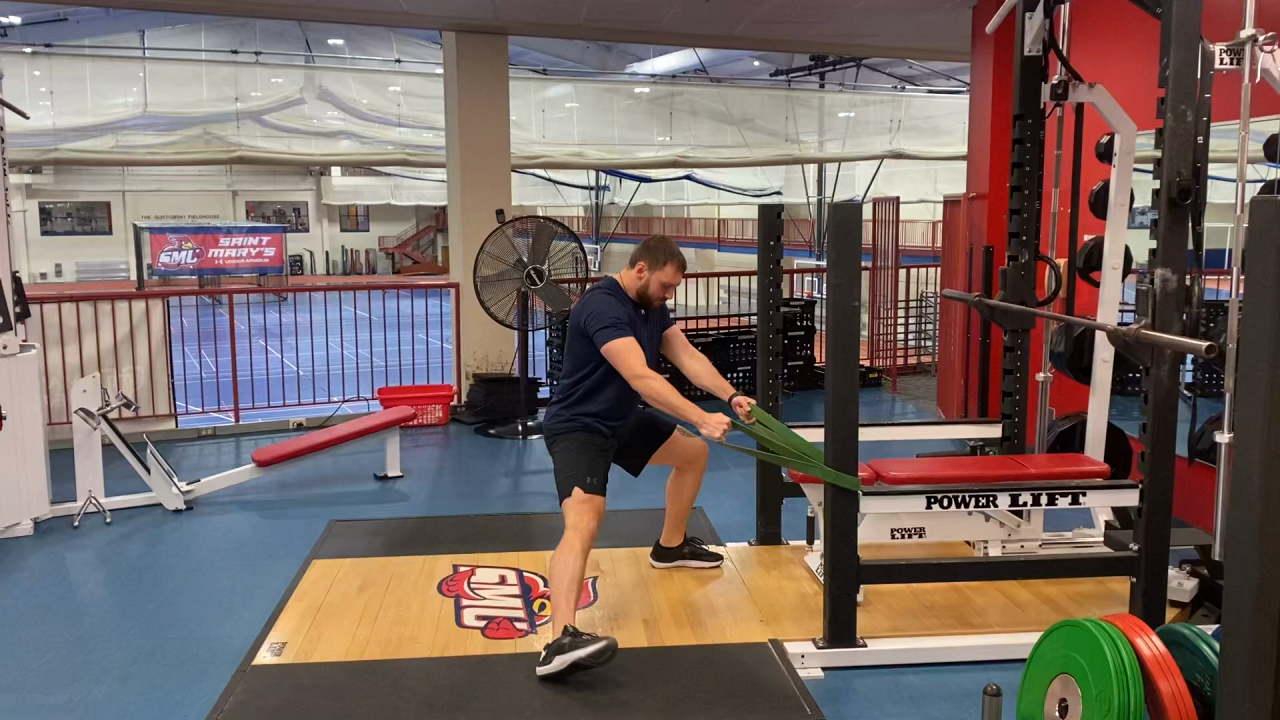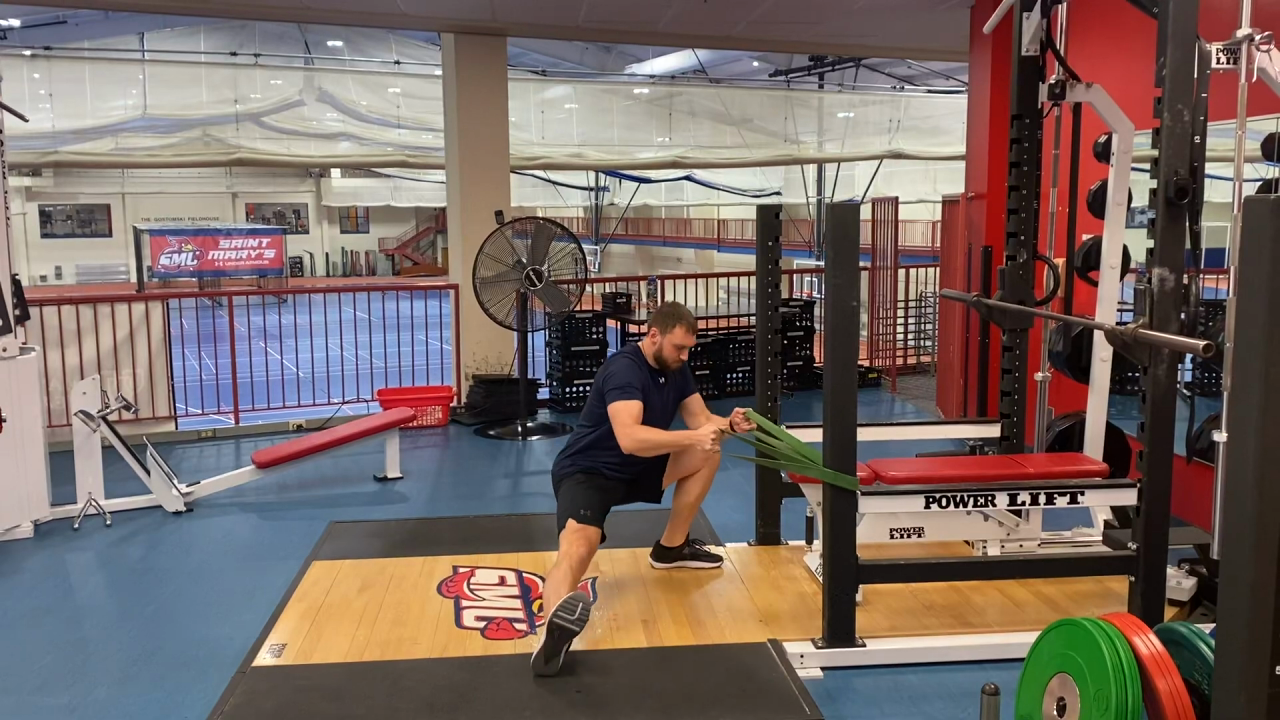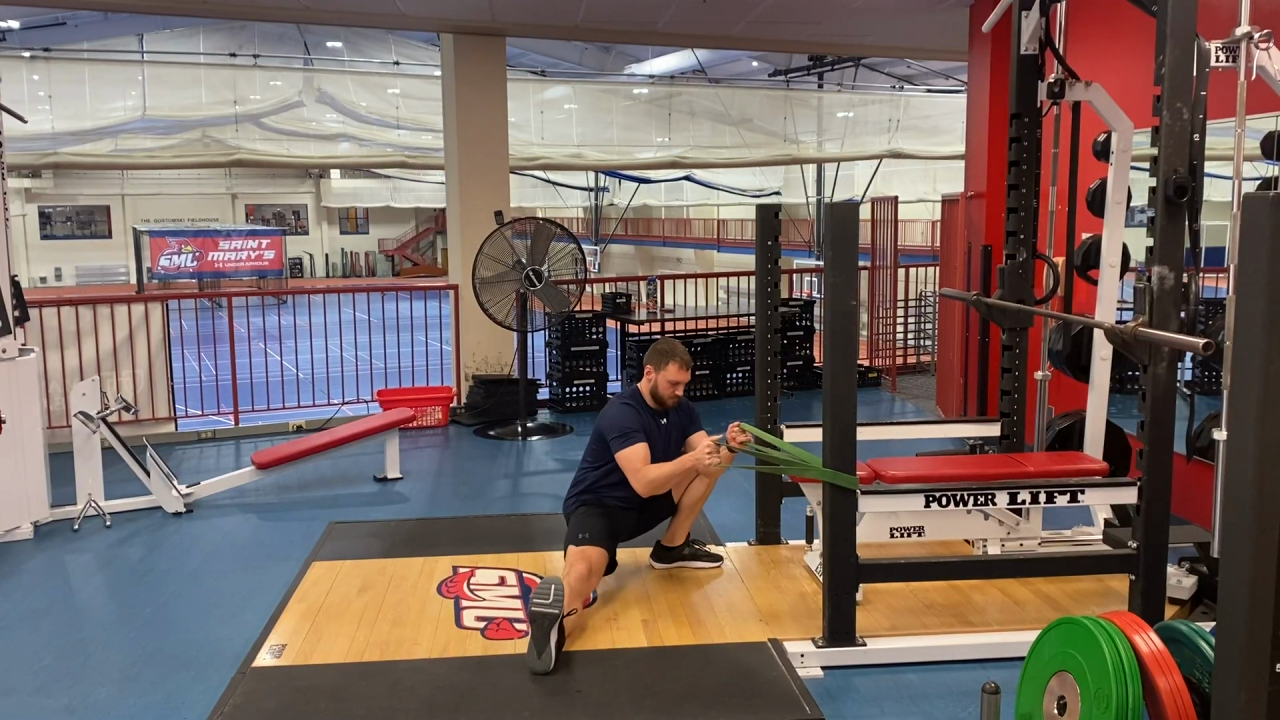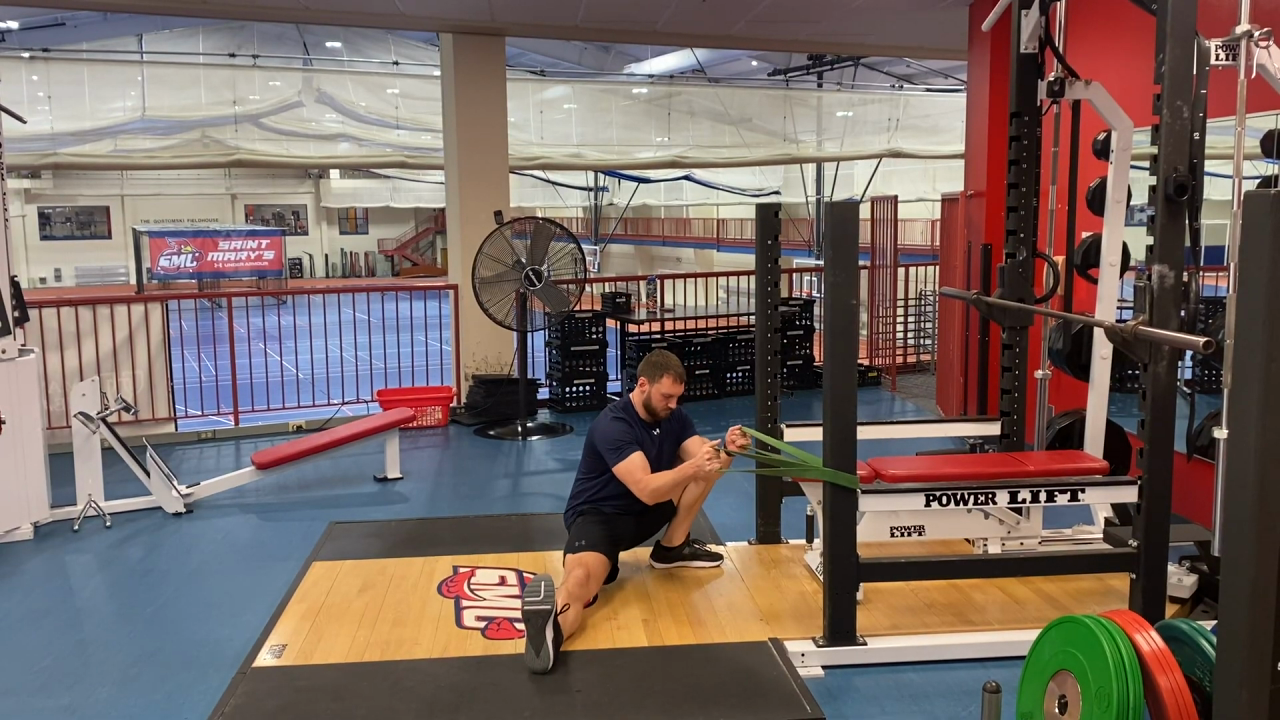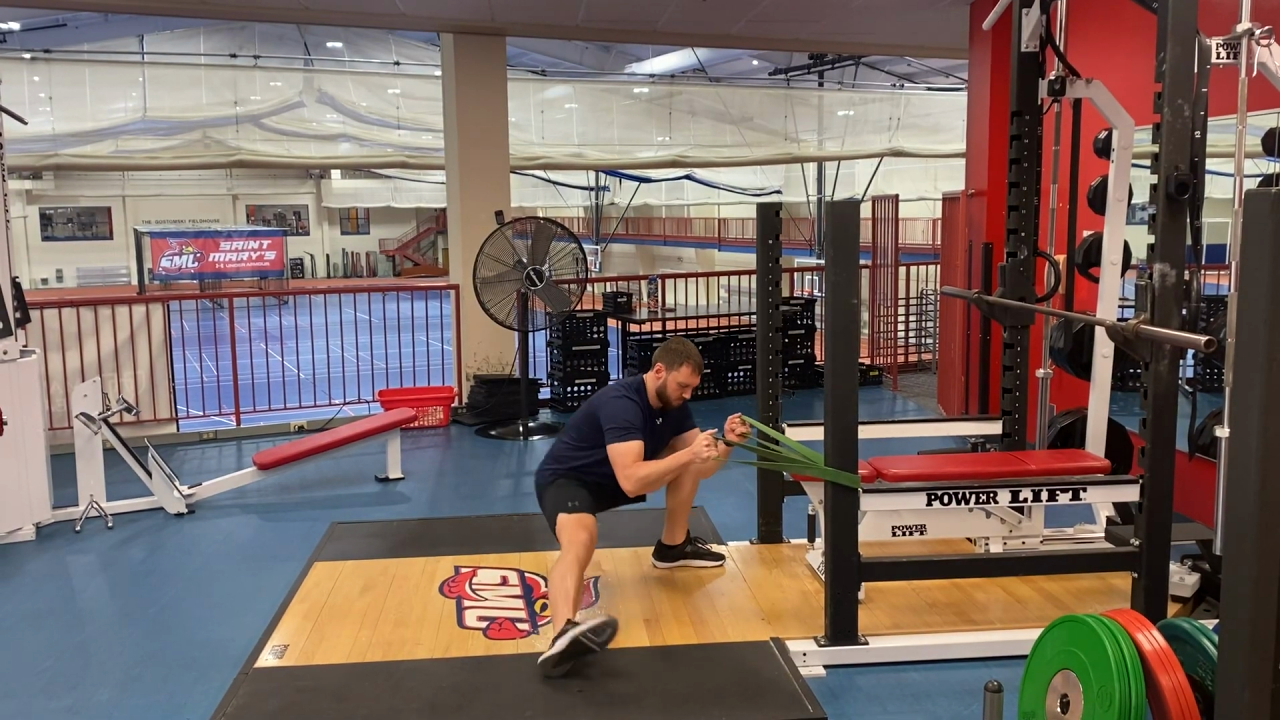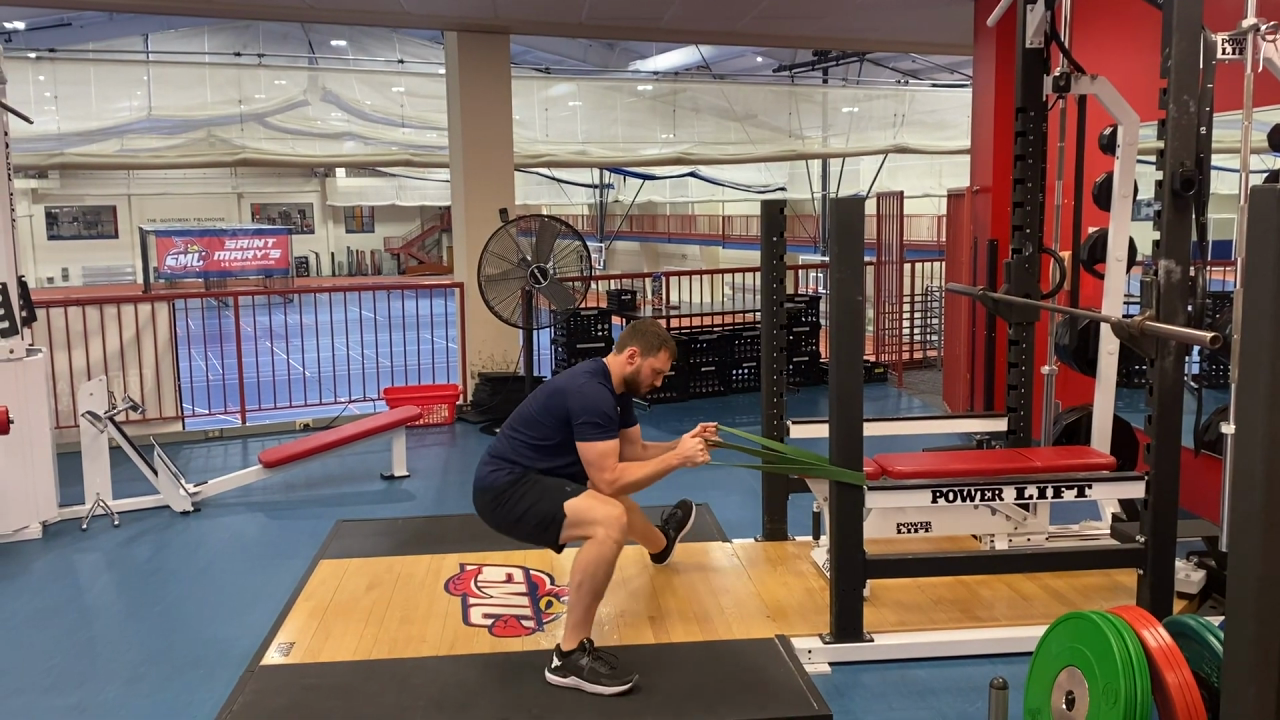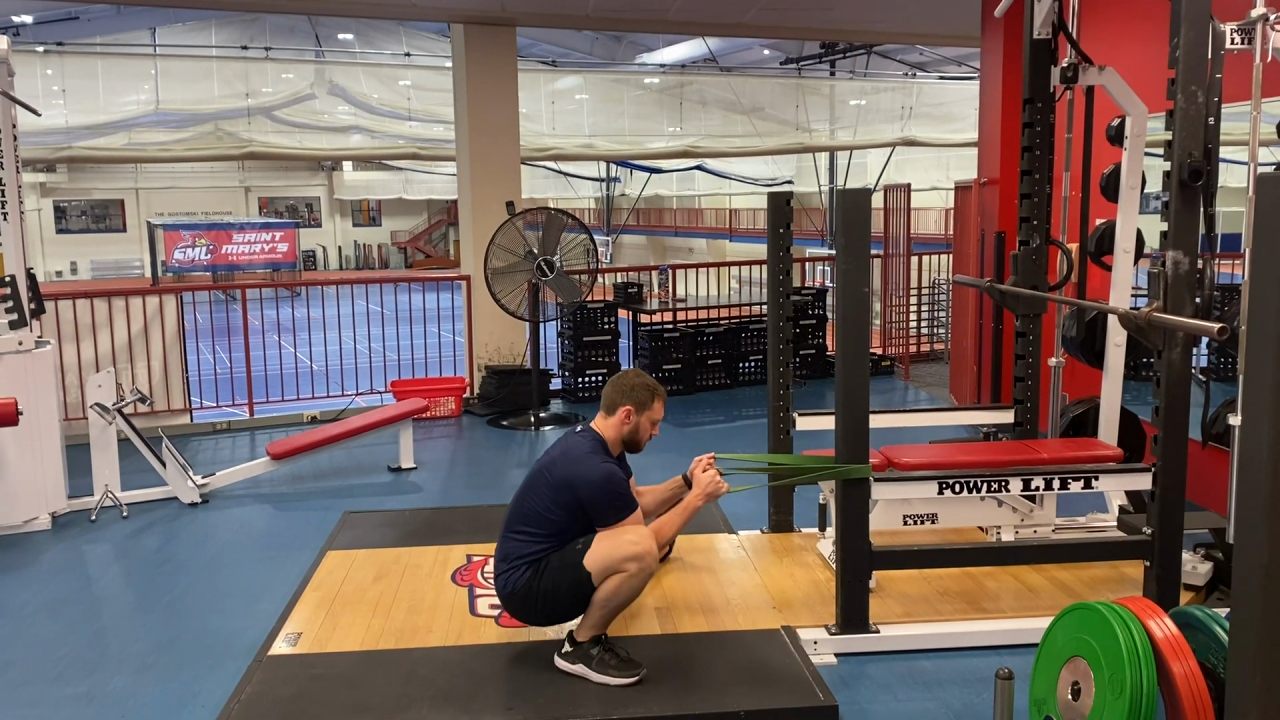
dt=0.7s
person 1, frame 1
left shoulder: (651, 304)
right shoulder: (602, 305)
left elbow: (687, 356)
right elbow: (641, 378)
left wrist: (730, 395)
right wrist: (701, 420)
left hip: (622, 418)
right hip: (578, 426)
left knee: (694, 453)
right knee: (583, 524)
left ankle: (671, 545)
right ankle: (563, 637)
person 1, frame 2
left shoulder: (676, 369)
right shoulder: (624, 369)
left elbow: (699, 419)
right elbow: (629, 438)
left wrist: (728, 424)
right wrist: (693, 437)
left hip: (633, 468)
right hip: (586, 472)
left knee: (707, 457)
right knee: (576, 550)
left ankle: (672, 547)
right ankle: (554, 629)
person 1, frame 3
left shoulder: (681, 409)
right shoulder: (622, 413)
left elbow: (708, 465)
right elbow: (643, 482)
left wrist: (728, 448)
right wrist: (692, 459)
left hip: (643, 504)
right hip: (597, 506)
left knee: (709, 467)
right knee: (581, 572)
left ankle: (672, 547)
right ankle: (552, 627)
person 1, frame 4
left shoulder: (674, 416)
right shoulder: (612, 426)
left elbow: (703, 465)
right elbow: (647, 489)
left wrist: (726, 451)
right wrist: (694, 466)
left hip: (644, 512)
right hip: (598, 515)
left knee: (706, 469)
right knee: (581, 578)
left ankle: (672, 548)
person 1, frame 5
left shoulder: (674, 404)
right shoulder: (621, 402)
left elbow: (697, 464)
right elbow: (631, 481)
left wrist: (725, 443)
right wrist: (689, 455)
left hip: (606, 478)
right hip: (564, 478)
left knee: (686, 462)
right knee: (580, 539)
left ankle: (673, 546)
right ankle: (564, 633)
person 1, frame 6
left shoulder: (615, 387)
right shoulder: (590, 391)
left elbow: (634, 453)
right elbow: (608, 481)
left wrist: (684, 444)
right wrist: (676, 458)
left hip: (531, 476)
right hip: (505, 488)
left knee: (613, 494)
right knee: (609, 521)
left ankle: (660, 542)
right ankle: (570, 654)
person 1, frame 7
left shoulder: (593, 441)
right shoulder: (595, 471)
left elbow: (635, 501)
right elbow: (641, 542)
left wrist: (686, 481)
right wrist: (697, 498)
left hip: (543, 557)
right hip: (526, 585)
right knee: (641, 548)
left ankle: (664, 547)
right ankle: (583, 646)
